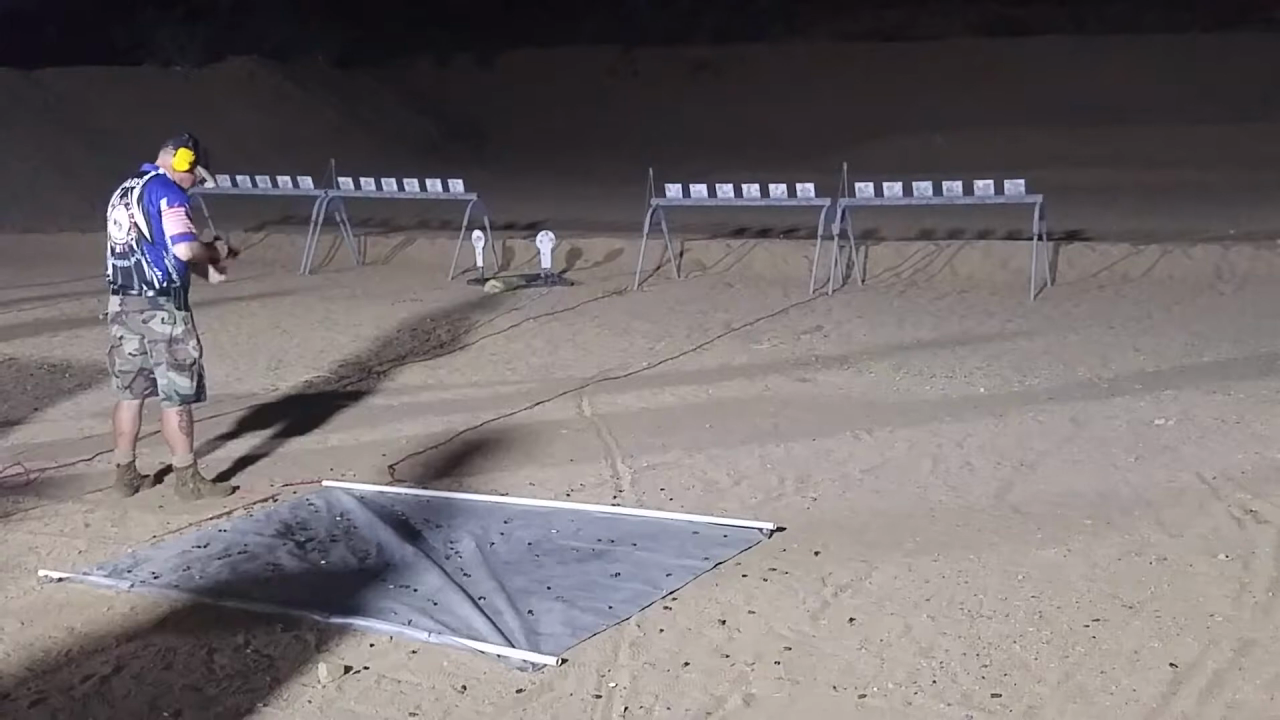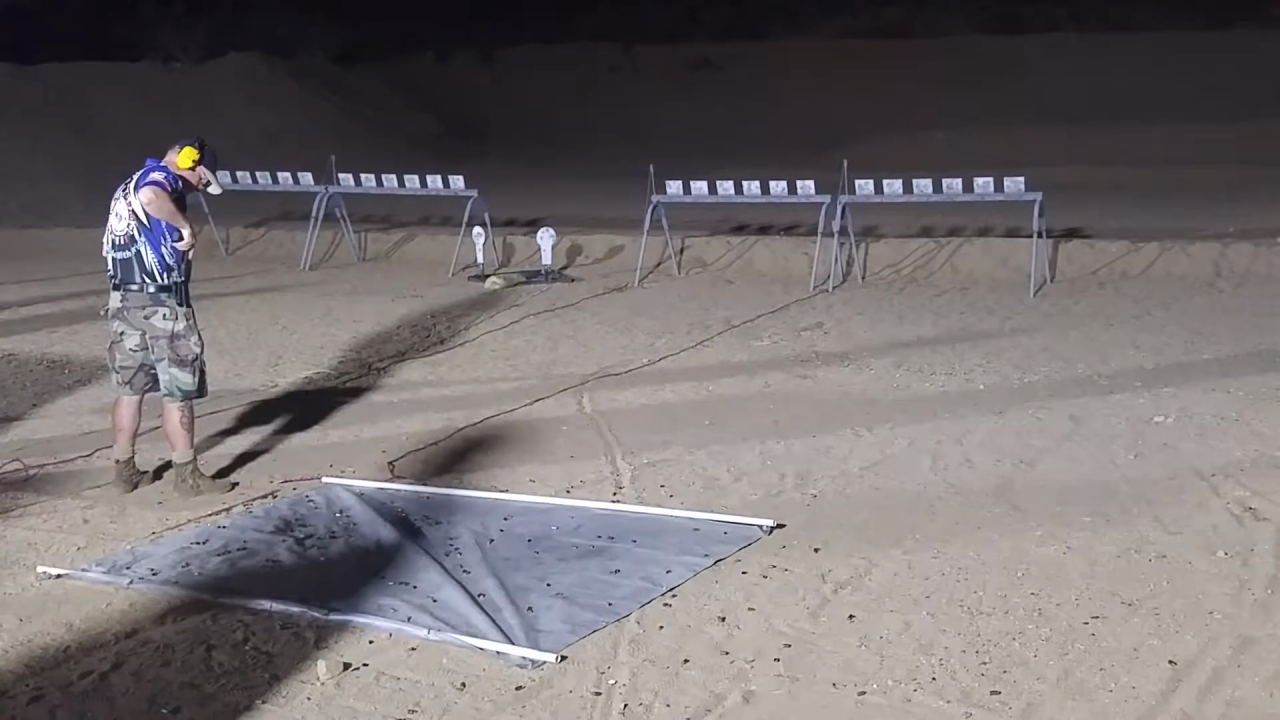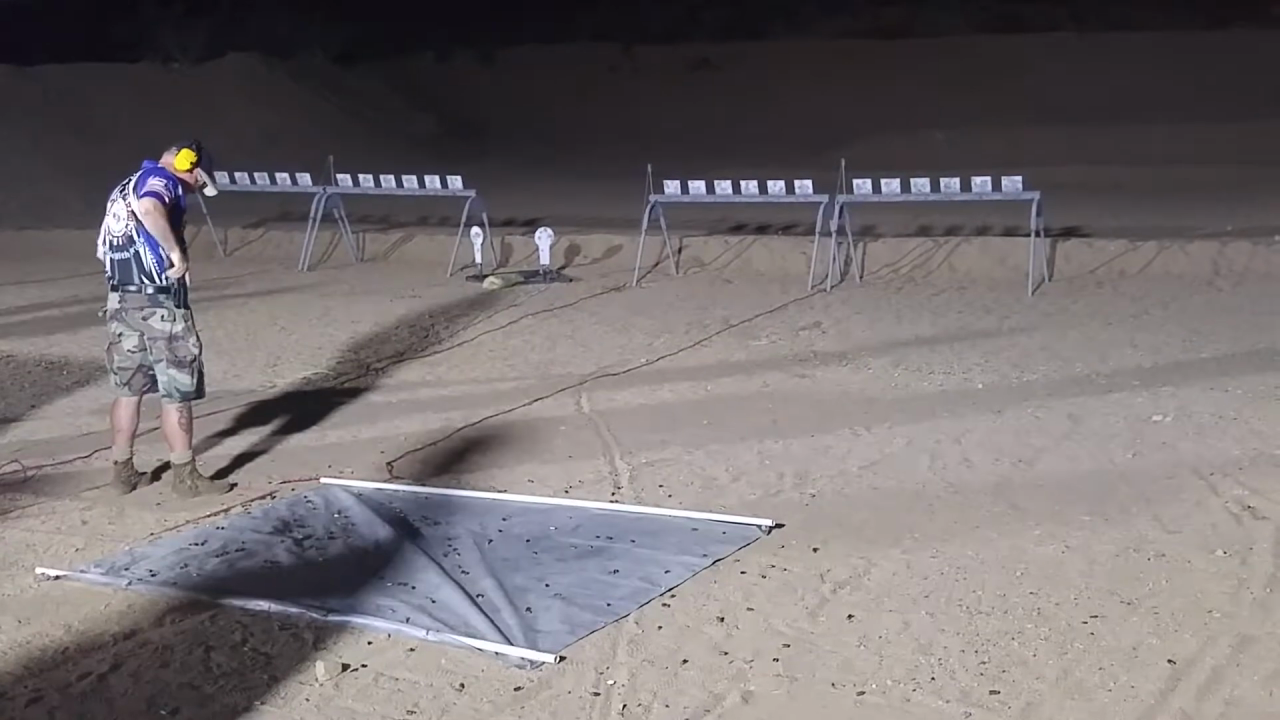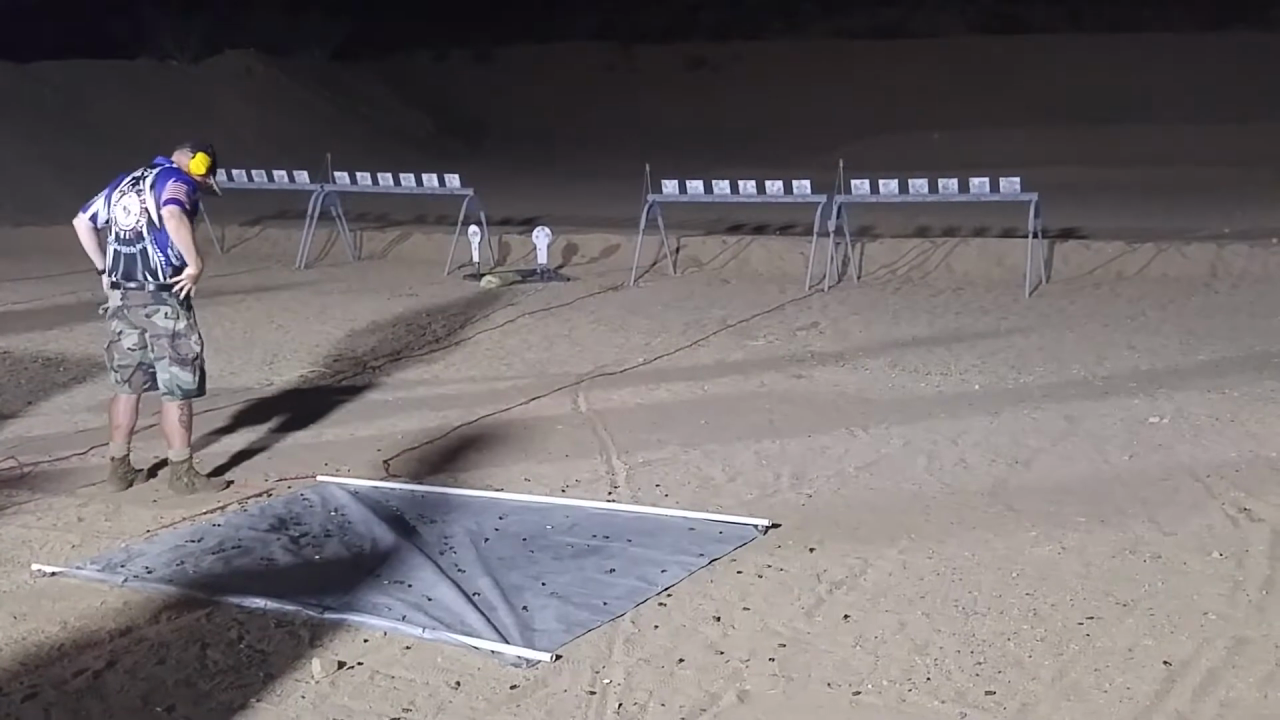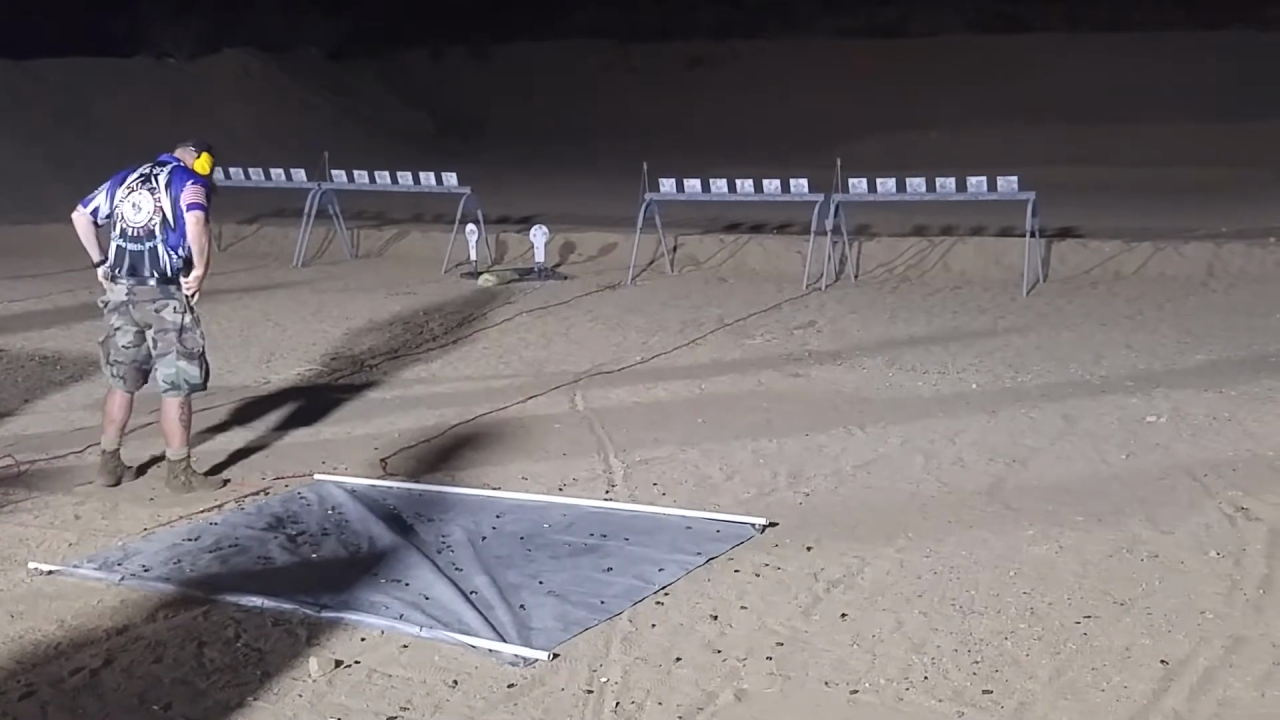
dt=0.4s
person 1, frame 1
left shoulder: (124, 190)
right shoulder: (167, 191)
right elbow: (184, 249)
left wrist: (201, 264)
right wrist: (212, 252)
left hip: (122, 303)
right hip: (161, 306)
left knee: (130, 392)
right knee: (177, 395)
left ankle: (126, 474)
right ankle: (188, 479)
person 1, frame 2
left shoulder: (128, 187)
right shoulder: (162, 178)
left elbow: (110, 246)
right elbow: (151, 198)
right wrist: (185, 227)
left hip: (122, 298)
right hip: (162, 300)
left knee: (130, 387)
right knee: (178, 390)
left ankle: (125, 470)
right ankle: (187, 475)
person 1, frame 3
left shoulder: (123, 189)
right shoulder: (162, 180)
left elbow: (103, 249)
right elbow: (149, 210)
right wrist: (176, 254)
left hip: (120, 300)
right hip: (160, 301)
left knee: (128, 389)
right knee: (177, 391)
left ankle: (123, 471)
right ankle: (186, 476)
person 1, frame 4
left shoulder: (124, 183)
right shoulder: (178, 181)
left elbow: (82, 222)
right elbow: (174, 216)
left wrist: (104, 269)
right wrist: (195, 265)
left hip: (121, 295)
right hip: (162, 296)
left knee: (127, 385)
right knee: (177, 388)
left ankle: (119, 468)
right ankle: (182, 474)
person 1, frame 5
left shoulder: (126, 178)
right shoulder: (189, 180)
left elbow: (81, 215)
right elbow: (196, 222)
left wrist: (100, 262)
right wrist: (200, 270)
left hip: (121, 292)
right hip: (164, 293)
left knee: (124, 380)
right knee: (177, 386)
left ankle: (109, 463)
right ankle: (180, 472)
